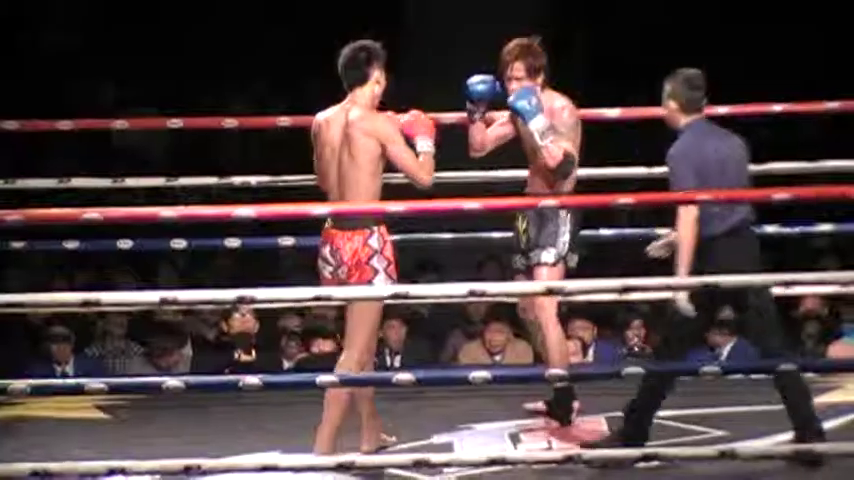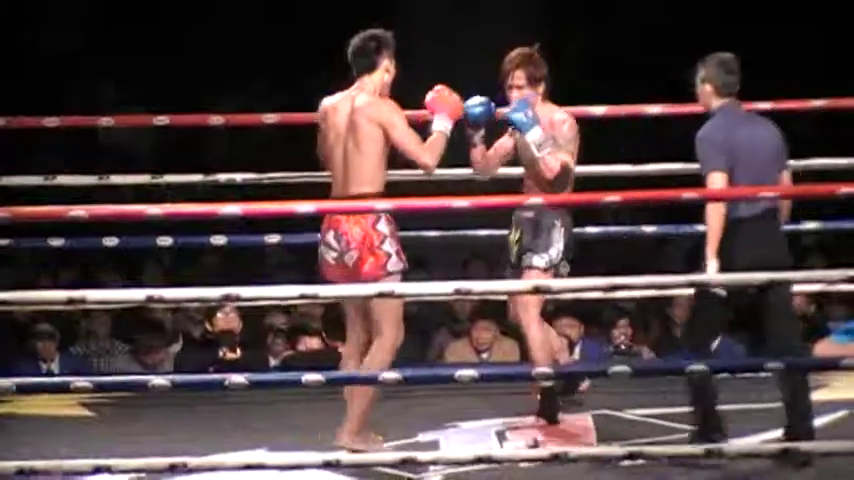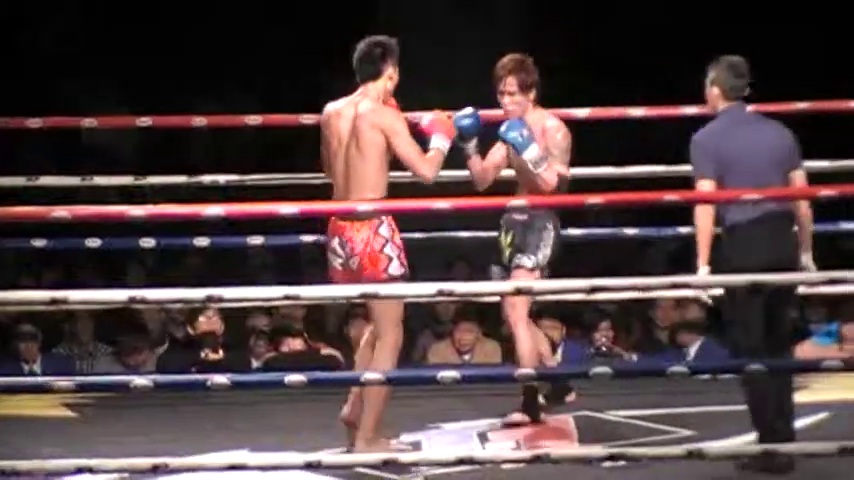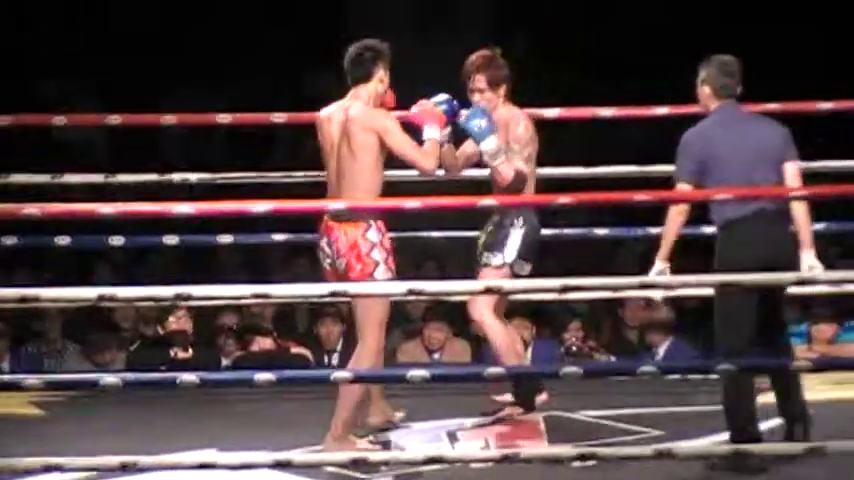
dt=0.2s
person 1, frame 1
left shoulder: (321, 122)
right shoulder: (379, 123)
right elbow: (423, 178)
right wrist: (425, 141)
left hip: (334, 237)
right hip: (366, 239)
left knee: (365, 342)
right knee: (356, 352)
left ankle: (371, 433)
right ankle: (323, 448)
person 1, frame 2
left shoulder: (328, 106)
right shoulder: (381, 108)
right elbow: (427, 160)
right wrist: (443, 121)
left hip: (336, 225)
right hip: (369, 225)
left knee: (357, 336)
right knee: (388, 335)
left ankle: (355, 428)
right ankle: (352, 430)
person 1, frame 3
left shoulder: (331, 112)
right shoulder: (383, 116)
right elbow: (426, 172)
right wrist: (441, 140)
left hip: (340, 230)
right hip: (373, 230)
left knee: (377, 328)
right knee: (390, 338)
left ankle: (355, 405)
right ankle: (367, 436)
person 1, frame 4
left shoulder: (326, 116)
right shoulder: (376, 118)
right elbow: (427, 164)
right wrist: (433, 129)
left hip: (332, 230)
right hip: (362, 231)
left knee: (370, 328)
right knee: (370, 340)
left ankle: (377, 408)
right ankle: (336, 435)
person 2, frame 1
left shoulder: (685, 150)
right shoulder: (734, 142)
left elbow: (690, 215)
left wrist: (683, 277)
right wrist: (679, 238)
left hip: (713, 256)
right hip: (744, 250)
left knee: (670, 349)
right knee: (774, 347)
left ankle: (632, 435)
right ankle: (810, 435)
person 2, frame 2
left shoulder: (713, 133)
right shoulder: (769, 129)
left elbow: (717, 198)
right elbow: (785, 193)
left wrist: (711, 257)
left hip: (739, 247)
right hip: (773, 242)
left knee: (697, 339)
right knee: (785, 344)
left ankle: (708, 431)
right ankle: (801, 437)
person 2, frame 3
left shoulder: (708, 137)
right shoulder: (780, 132)
left elbow: (706, 205)
right elbow: (802, 196)
left wrist: (703, 265)
right wrist: (805, 251)
left hip: (742, 245)
right hip: (783, 242)
left knee: (747, 348)
right knee: (777, 343)
left ankle: (773, 445)
right ankle: (781, 433)
person 2, frame 4
left shoulder: (698, 137)
right shoulder: (775, 130)
left elbow: (680, 205)
right elbow: (796, 192)
left wrist: (662, 259)
right wrist: (807, 250)
left hip: (738, 242)
right hip: (779, 237)
left knee: (734, 347)
right knee: (775, 335)
left ankle: (745, 447)
right ankle: (796, 425)
person 3, frame 1
left shoulder: (561, 109)
right shoulder: (518, 110)
left elbow: (563, 169)
right elbow: (478, 148)
left wrist: (536, 121)
right wrist: (476, 109)
left hip: (555, 213)
right hip: (531, 211)
left knee: (544, 308)
right knee: (529, 308)
left ankle: (562, 405)
right ankle: (561, 392)
person 3, frame 2
left shoulder: (561, 122)
right shoulder: (519, 123)
left elbow: (560, 180)
right elbow: (483, 169)
left wrist: (533, 133)
right wrist: (476, 132)
left hip: (549, 222)
right hip: (525, 219)
left knee: (527, 311)
right knee: (520, 311)
left ankle: (548, 406)
person 3, frame 3
left shoulder: (554, 129)
right shoulder: (510, 131)
left elbow: (557, 188)
right elbow: (481, 181)
left wrist: (529, 149)
right wrist: (469, 144)
left hip: (539, 224)
right hip: (515, 222)
left knee: (514, 311)
right knee: (516, 314)
left ankle: (530, 404)
person 3, frame 4
left shoulder: (518, 124)
right shoulder: (487, 123)
left elbow: (516, 185)
right elbow: (453, 168)
left wrist: (488, 143)
left hip: (515, 222)
right hip: (499, 221)
left knee: (479, 308)
right knee: (492, 310)
left ankle: (523, 395)
right ankle: (531, 385)
